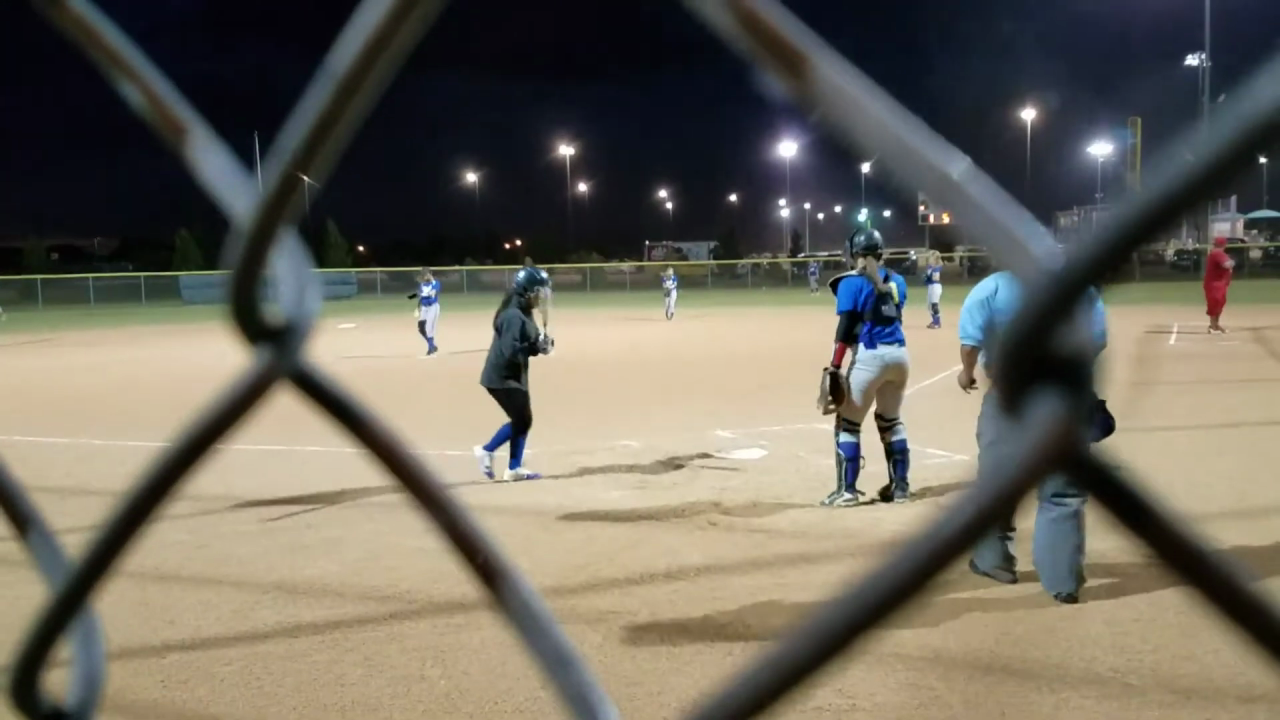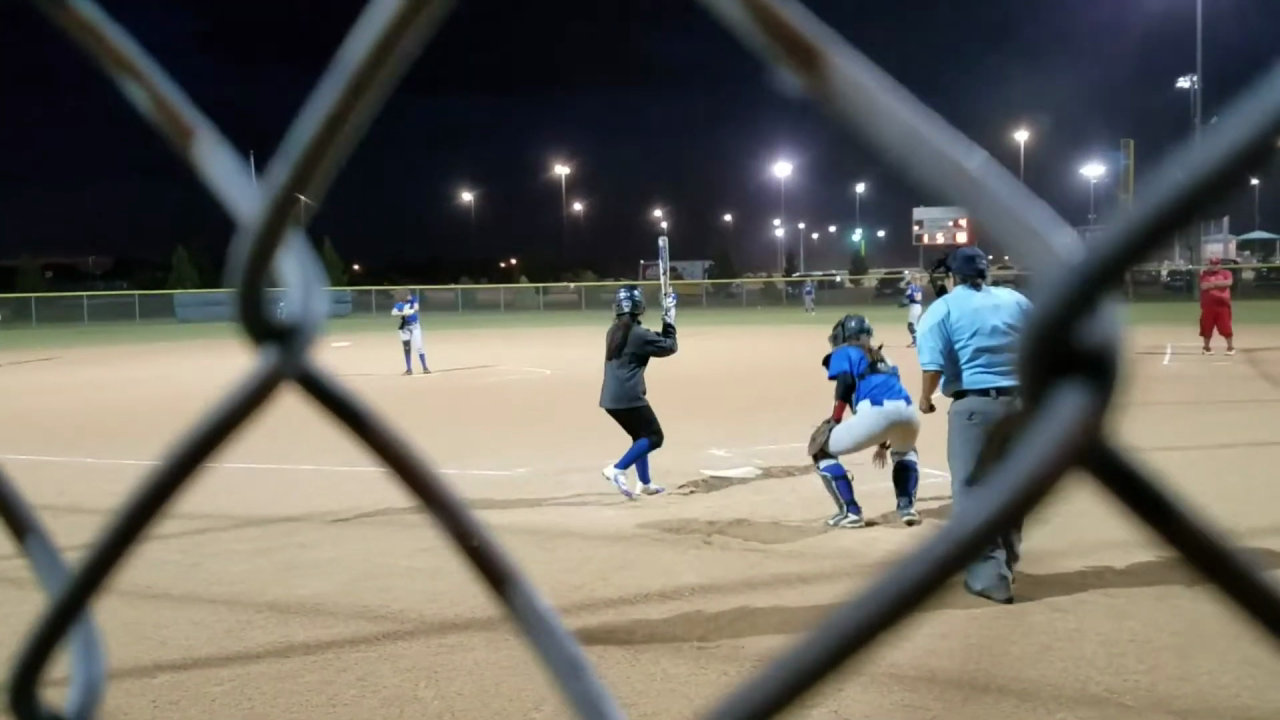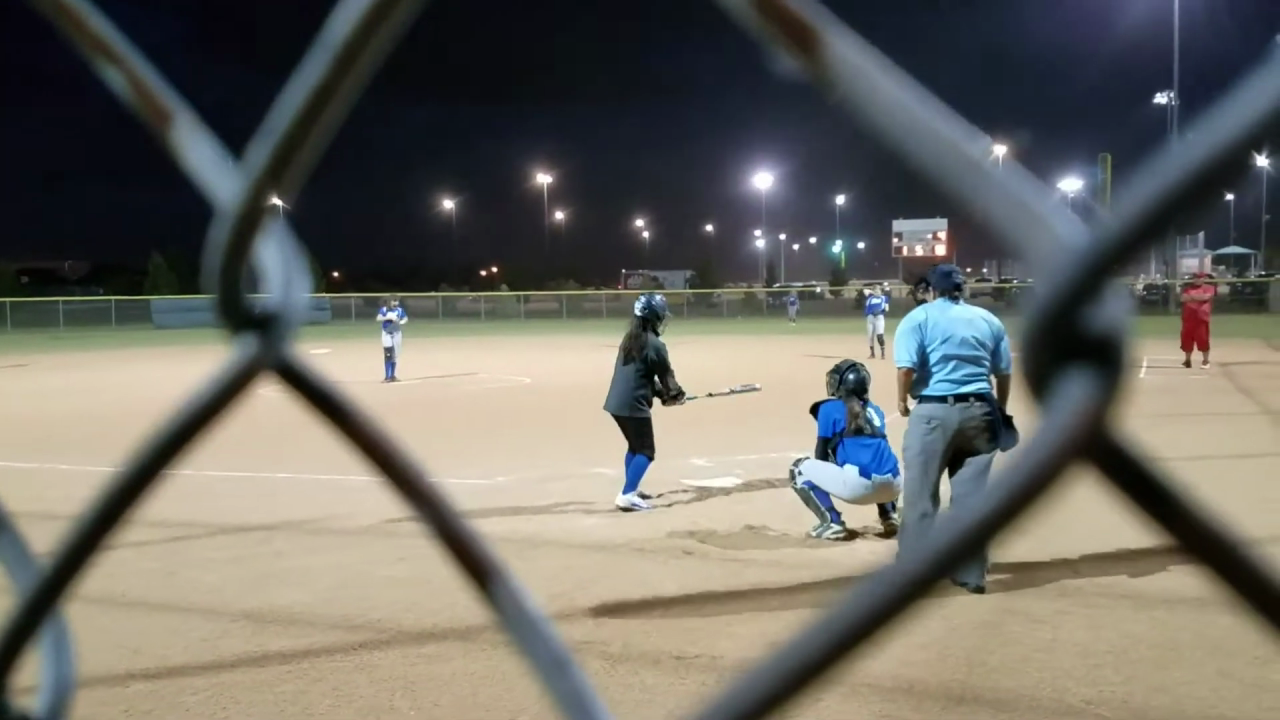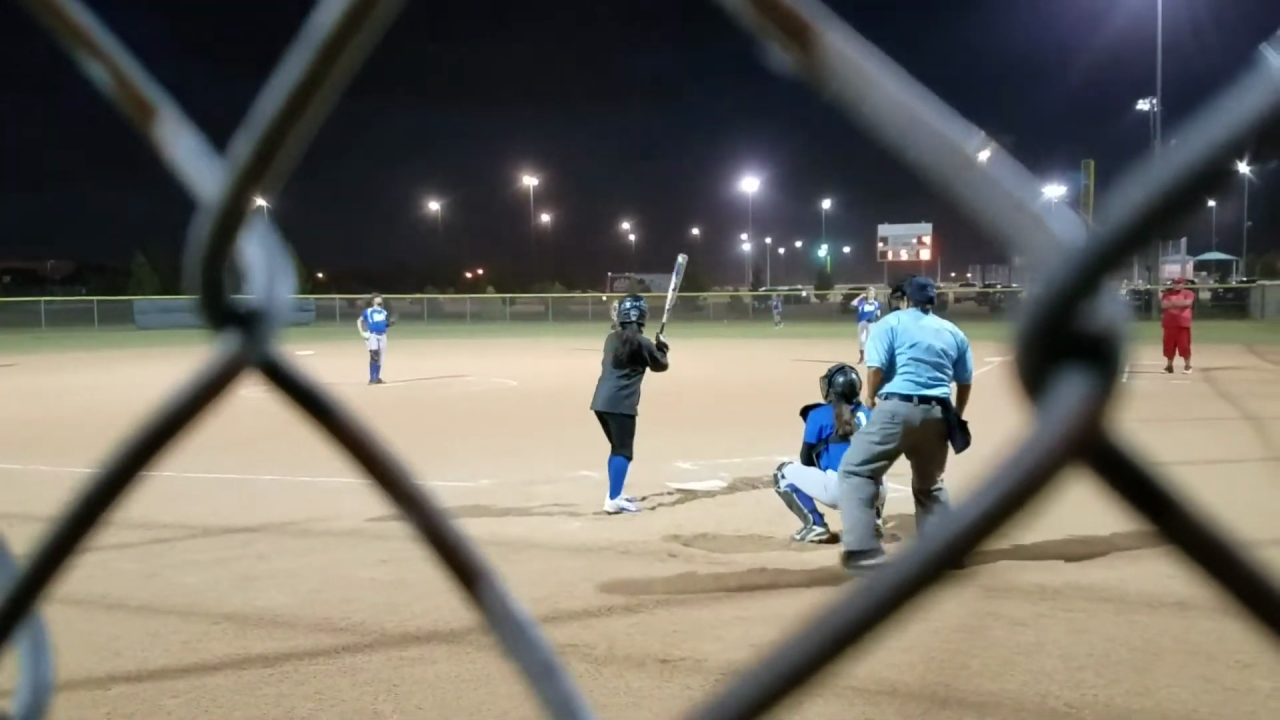
dt=1s
person 1, frame 1
left shoulder: (992, 287)
left elbow: (971, 341)
right elbow: (1097, 340)
left wrist: (967, 372)
right knee: (1063, 489)
left ankle: (993, 558)
right ankle: (1063, 580)
person 1, frame 2
left shoulder: (942, 309)
right shoulder: (1017, 300)
left elbow: (933, 366)
left wrist: (925, 398)
left hip: (974, 406)
right hip: (1020, 402)
left knee: (975, 492)
left ankle: (990, 578)
right ankle: (1005, 563)
person 1, frame 3
left shoulder: (919, 317)
right shoulder: (988, 320)
left elbow: (906, 367)
right elbow: (1004, 373)
left wrist: (902, 399)
right wrist: (1000, 411)
left hip: (934, 411)
right hip: (979, 412)
left knee: (920, 492)
right knee: (972, 494)
right ankle: (971, 573)
person 1, frame 4
left shoulder: (891, 323)
right shoulder: (954, 333)
left elbow: (875, 367)
right elbow: (965, 383)
left wrist: (870, 397)
right wrist: (955, 416)
left hip: (897, 409)
right hip: (938, 413)
left knee: (855, 470)
right knee: (930, 484)
left ankle: (863, 547)
person 2, frame 1
left shoulder: (524, 313)
right shoulder: (513, 316)
left elbow: (531, 342)
right elbow: (511, 351)
left wrist: (543, 343)
right wrist: (537, 345)
left hip: (515, 376)
right hip: (501, 378)
left knee: (524, 421)
right knee: (521, 420)
left ankle: (514, 468)
right ankle: (486, 451)
person 2, frame 2
left shoulder: (614, 332)
right shoulder: (639, 335)
right elbow: (668, 347)
left wrist: (663, 327)
right wrist: (669, 324)
left hip: (611, 397)
right hip: (629, 397)
left knee: (643, 435)
right knee: (654, 437)
left ankle: (645, 484)
right ankle: (617, 469)
person 2, frame 3
left shoulder: (630, 338)
right shoulder: (655, 345)
right elbow: (665, 376)
left wrist: (661, 394)
right wrist: (676, 394)
left hip: (616, 402)
right hip: (634, 404)
left knee: (635, 446)
right knee: (645, 451)
left ankle: (631, 490)
right ankle: (627, 495)
person 2, frame 4
left shoulder: (611, 338)
right shoulder: (643, 343)
right elbow: (660, 365)
right wrist: (662, 348)
left hip: (601, 401)
right hip: (621, 404)
left knee: (617, 448)
right knee: (623, 451)
left ankle: (615, 494)
right ankle: (614, 500)
person 3, frame 1
left shoulder: (851, 282)
right shoulder: (897, 281)
left elbow: (846, 327)
right elbow: (893, 316)
left wrist: (834, 367)
left hip: (870, 357)
right hip: (899, 354)
left knee: (847, 423)
right knee: (891, 421)
left ankle: (847, 490)
right ankle: (899, 486)
person 3, frame 2
left shoulder: (842, 353)
right shoulder: (881, 357)
left elbow: (845, 384)
left wrist: (835, 420)
right wrist: (883, 445)
left hip: (876, 412)
right hip: (907, 412)
left knee: (822, 452)
right knee: (905, 451)
left ankle: (850, 512)
right ankle: (907, 507)
person 3, frame 3
left shoulder: (829, 408)
right shoulder: (875, 410)
left elbow: (821, 455)
left hip: (858, 484)
right hip: (892, 485)
left knee: (799, 469)
left ankle: (832, 523)
right ankle: (889, 516)
person 3, frame 4
left shoulder: (819, 413)
right shoulder: (868, 414)
left elbow: (806, 459)
left hip: (839, 490)
left knee: (783, 472)
left ankle: (816, 526)
